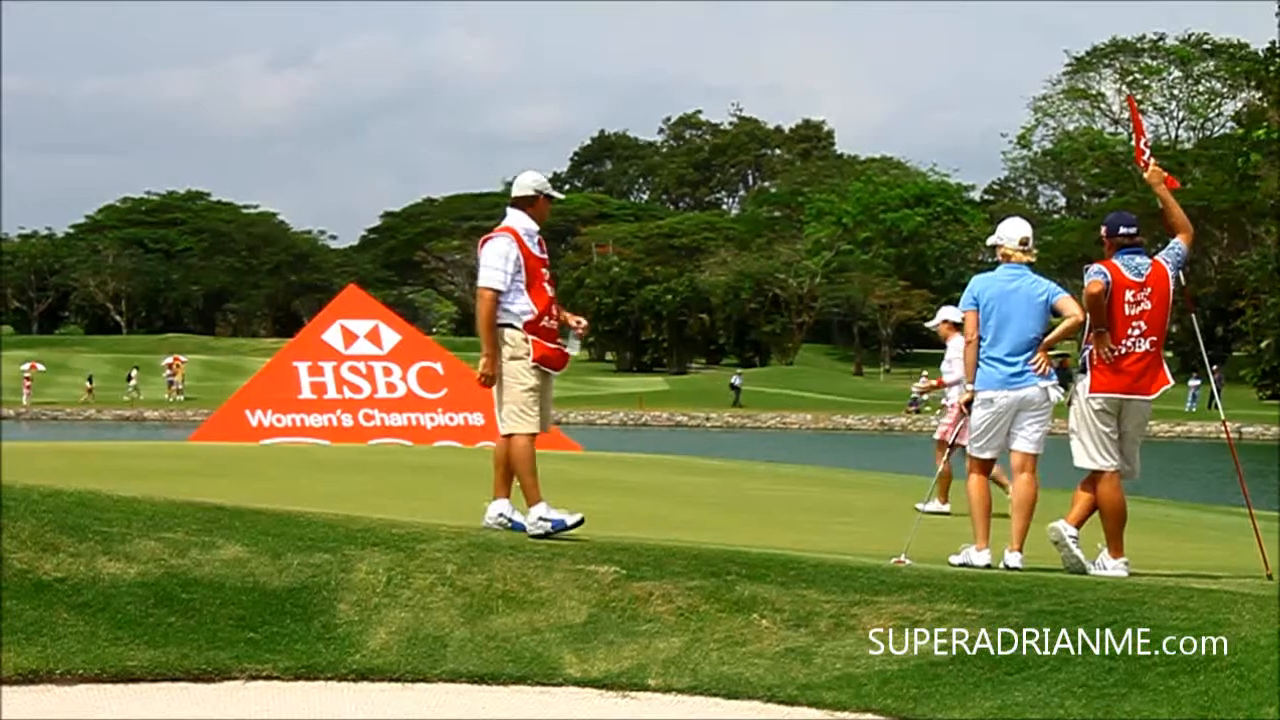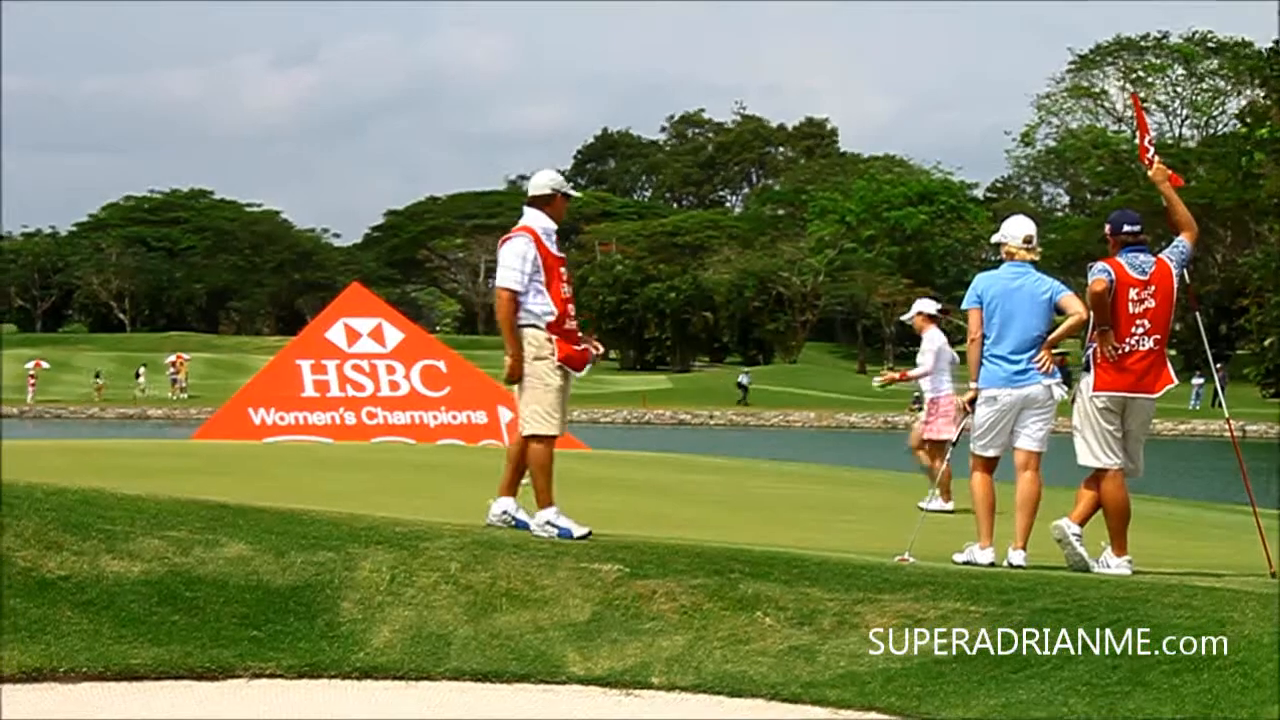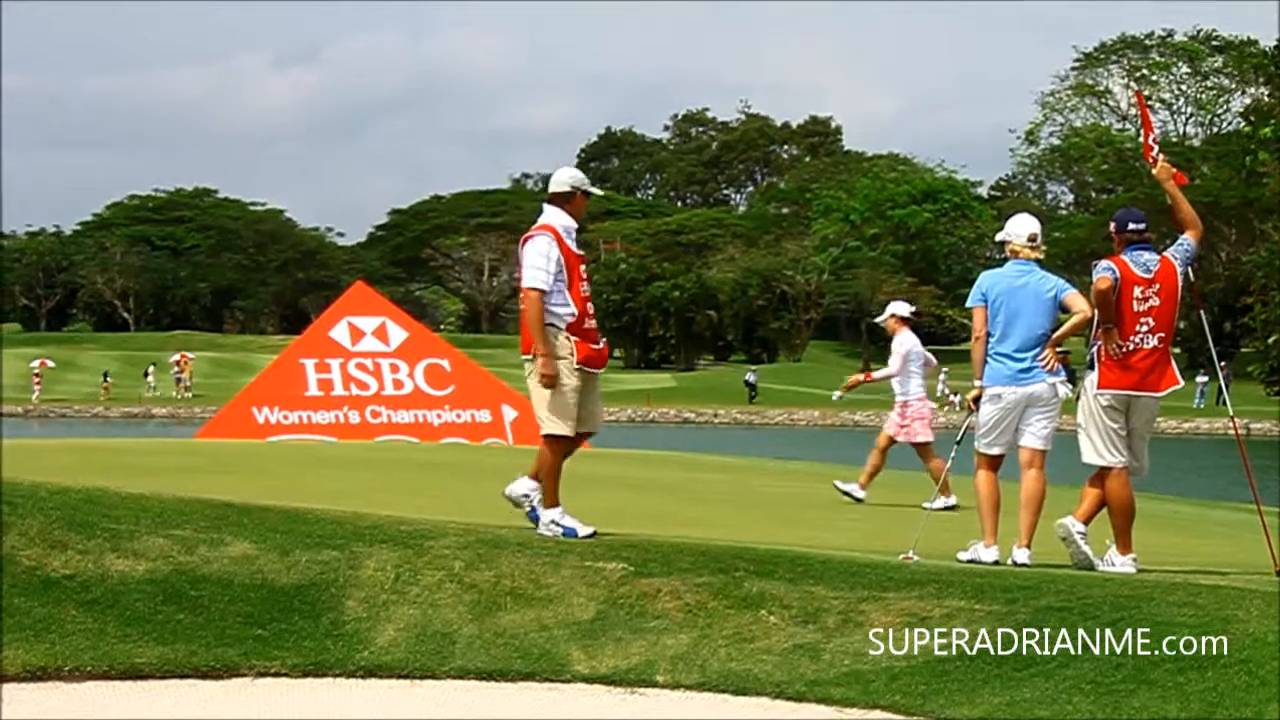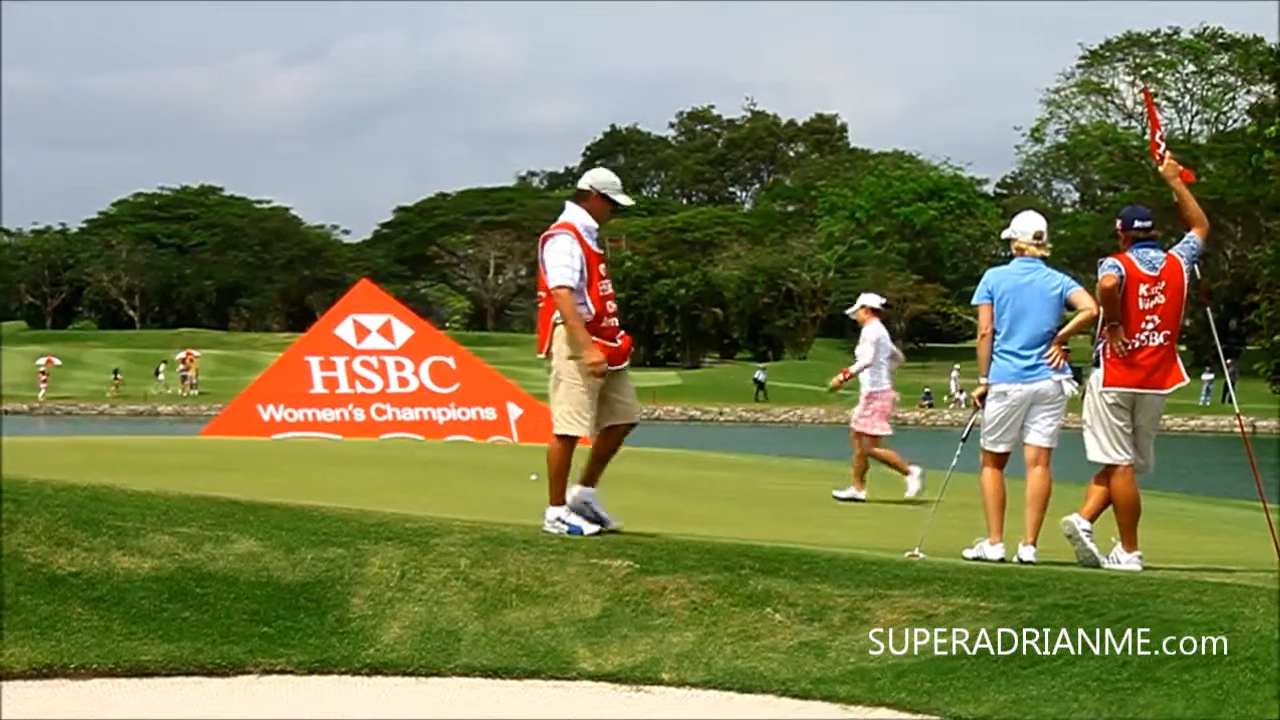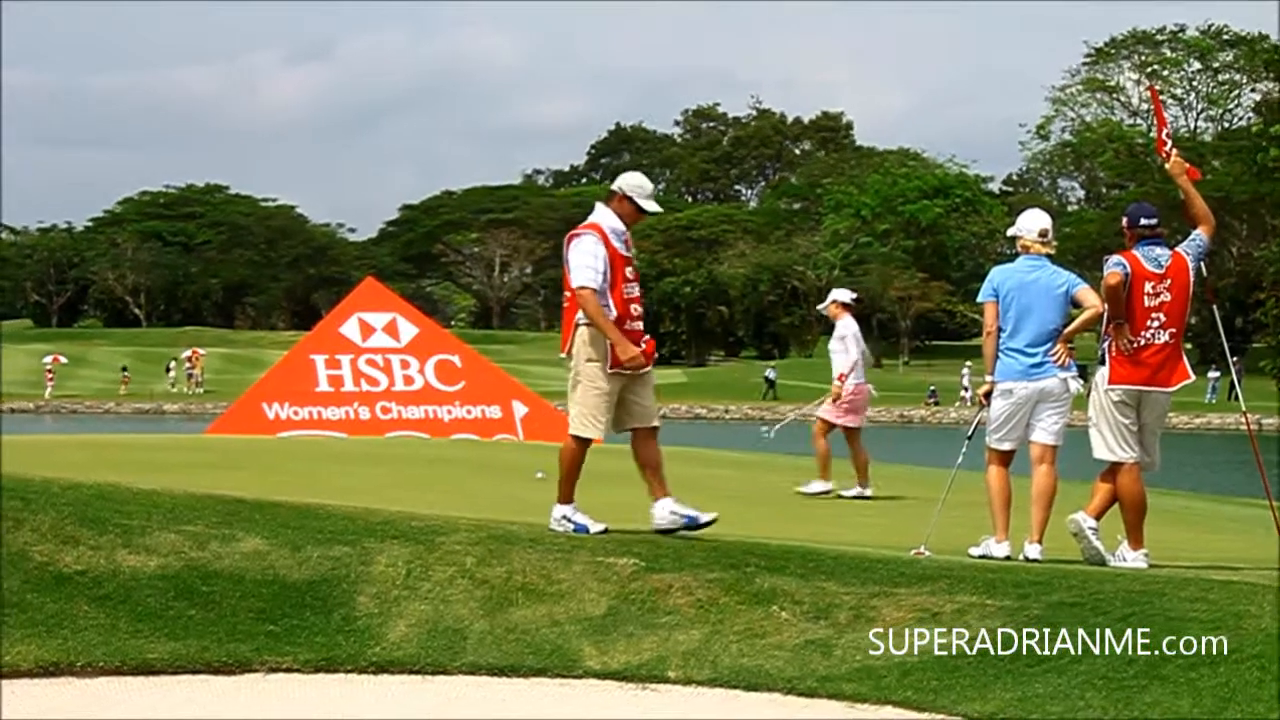
dt=0.2s
person 1, frame 1
left shoulder: (1103, 270)
right shoulder: (1164, 267)
left elbow: (1094, 292)
right elbow: (1185, 233)
left wrist: (1099, 330)
right wrist: (1160, 187)
left hip: (1102, 383)
right hip: (1143, 388)
left knee: (1106, 469)
right knee: (1113, 469)
left ankle: (1115, 558)
right ankle: (1070, 524)
person 1, frame 2
left shoulder: (1106, 267)
right shoulder: (1167, 266)
left elbow: (1097, 289)
right elbow: (1190, 230)
left wrist: (1103, 328)
right wrist: (1164, 184)
left hip: (1105, 381)
right hip: (1146, 386)
left knee: (1110, 467)
right knee: (1116, 466)
left ankle: (1119, 556)
right ankle: (1075, 523)
person 1, frame 3
left shoulder: (1111, 265)
right shoulder: (1172, 264)
left elbow: (1102, 287)
right elbow: (1195, 229)
left wrist: (1108, 326)
right wrist: (1169, 183)
left hip: (1109, 379)
right hip: (1151, 384)
left knee: (1114, 466)
right knee: (1121, 465)
left ankle: (1123, 554)
right ankle: (1079, 521)
person 1, frame 4
left shoulder: (1117, 263)
right shoulder: (1178, 262)
left elbow: (1107, 285)
right elbow: (1200, 227)
left wrist: (1112, 324)
right wrist: (1175, 180)
left hip: (1114, 377)
right hip: (1157, 381)
left knee: (1119, 463)
right knee: (1127, 463)
left ankle: (1129, 552)
right ankle: (1084, 518)
person 1, frame 5
left shoulder: (1123, 261)
right shoulder: (1184, 260)
left elbow: (1112, 283)
right elbow: (1207, 225)
left wrist: (1118, 322)
right wrist: (1181, 178)
left hip: (1120, 374)
right hip: (1163, 379)
left knee: (1125, 461)
right knee: (1133, 460)
left ankle: (1136, 550)
right ankle: (1091, 517)
person 2, frame 1
left shoulder: (534, 241)
right shoulder: (504, 241)
right elbow: (486, 299)
left wrist: (567, 318)
right wrist: (489, 355)
left hip: (538, 348)
right hip: (517, 345)
left knee: (513, 429)
right knee: (521, 429)
left ankle: (499, 507)
right ankle: (537, 512)
person 2, frame 2
left shoulder: (547, 239)
right shoulder: (524, 240)
right elbow: (504, 299)
left wrist: (582, 340)
right wrist: (512, 355)
left hip: (558, 348)
right hip: (537, 346)
left knee: (534, 431)
right knee: (541, 430)
left ankle: (504, 505)
right ankle: (546, 515)
person 2, frame 3
left shoulder: (565, 236)
right shoulder: (543, 239)
right elbow: (532, 299)
left wrist: (594, 343)
right wrist: (544, 356)
left hip: (579, 347)
right hip: (555, 345)
left knee: (584, 427)
right knee: (556, 429)
left ankle: (528, 486)
right ankle: (549, 513)
person 2, frame 4
left shoulder: (589, 236)
right shoulder: (564, 238)
right elbow: (562, 298)
right wrist: (588, 347)
left hip: (606, 346)
right hip: (576, 346)
left knee: (623, 418)
right knee: (569, 430)
left ankle: (584, 492)
right ankle: (556, 511)
person 2, frame 5
left shoulder: (623, 239)
right shoulder: (590, 238)
right elbow: (585, 298)
right wrist: (621, 343)
left hip: (630, 349)
right hip: (600, 346)
left knee: (645, 427)
right knee: (583, 431)
left ankle: (664, 508)
right ankle: (563, 509)
person 3, frame 1
left shoulder: (979, 284)
right shoulder: (1045, 287)
left elbow: (971, 339)
right elbow: (1076, 316)
left wrist: (969, 386)
right wrist: (1045, 345)
left hip: (992, 387)
right hip: (1035, 386)
left knee: (978, 469)
right knee: (1025, 469)
left ankle: (980, 549)
right ankle: (1015, 552)
person 3, frame 2
left shoulder: (983, 282)
right shoulder: (1048, 285)
left elbow: (974, 338)
right elbow: (1080, 313)
left wrist: (973, 385)
right wrist: (1049, 343)
left hip: (996, 386)
right hip: (1038, 386)
left knee: (982, 467)
right knee: (1028, 467)
left ankle: (984, 548)
right ankle: (1018, 550)
person 3, frame 3
left shoulder: (988, 280)
right shoulder: (1053, 283)
left elbow: (979, 335)
right elbow: (1085, 311)
left wrist: (977, 383)
right wrist: (1054, 341)
left hip: (1000, 384)
right hip: (1043, 384)
left knee: (986, 464)
right knee: (1033, 465)
left ankle: (989, 545)
right ankle: (1023, 548)
person 3, frame 4
left shoulder: (993, 278)
right shoulder: (1058, 280)
left elbow: (984, 333)
right elbow: (1090, 309)
left wrist: (983, 380)
right wrist: (1059, 339)
left hip: (1006, 381)
right hip: (1049, 380)
left knee: (992, 462)
right knee: (1038, 463)
left ankle: (994, 543)
right ankle: (1028, 545)
person 3, frame 5
left shoulder: (999, 275)
right shoulder: (1064, 278)
left elbow: (990, 331)
right elbow: (1096, 307)
left wrist: (988, 378)
right wrist: (1065, 336)
left hip: (1011, 379)
right hip: (1054, 378)
left knee: (997, 460)
right knee: (1044, 461)
left ankle: (1000, 541)
right ankle: (1034, 544)
person 4, frame 1
left shoulder: (955, 345)
right shoulder: (960, 345)
left elbow: (961, 376)
right elbow: (964, 374)
left wrist: (936, 384)
left hip: (959, 407)
right hip: (963, 406)
left knee: (941, 454)
left ankle: (941, 502)
right ankle: (1010, 487)
person 4, frame 2
left shoulder: (931, 338)
right shoulder: (937, 337)
left elbow: (927, 368)
right elbow: (954, 360)
left wrist: (898, 376)
left hip: (938, 400)
right hip: (934, 400)
left knee: (937, 453)
right knee: (917, 445)
left ankle: (945, 500)
right ankle: (938, 491)
person 4, frame 3
left shoulder: (901, 340)
right shoulder: (912, 340)
left elbow: (893, 370)
right elbow: (931, 362)
left wrist: (862, 378)
left hip: (911, 404)
right hip: (904, 403)
left knee: (925, 453)
right knee: (880, 446)
left ankle: (947, 496)
right ankle: (860, 487)
person 4, frame 4
left shoulder: (870, 330)
right shoulder: (880, 331)
left elbow: (867, 360)
right elbow: (899, 358)
left wrist: (843, 376)
left hip: (874, 395)
right hip: (875, 393)
left knee: (870, 448)
right knee: (859, 444)
left ankle: (910, 471)
right ankle: (857, 488)
person 4, frame 5
left shoulder: (845, 325)
right shoulder: (848, 325)
left elbow: (854, 356)
right elbow: (865, 353)
left wrist: (839, 381)
left hip: (848, 390)
right hip: (855, 388)
left knee: (819, 432)
right knee: (853, 441)
left ankle: (824, 480)
right ankle: (863, 486)
